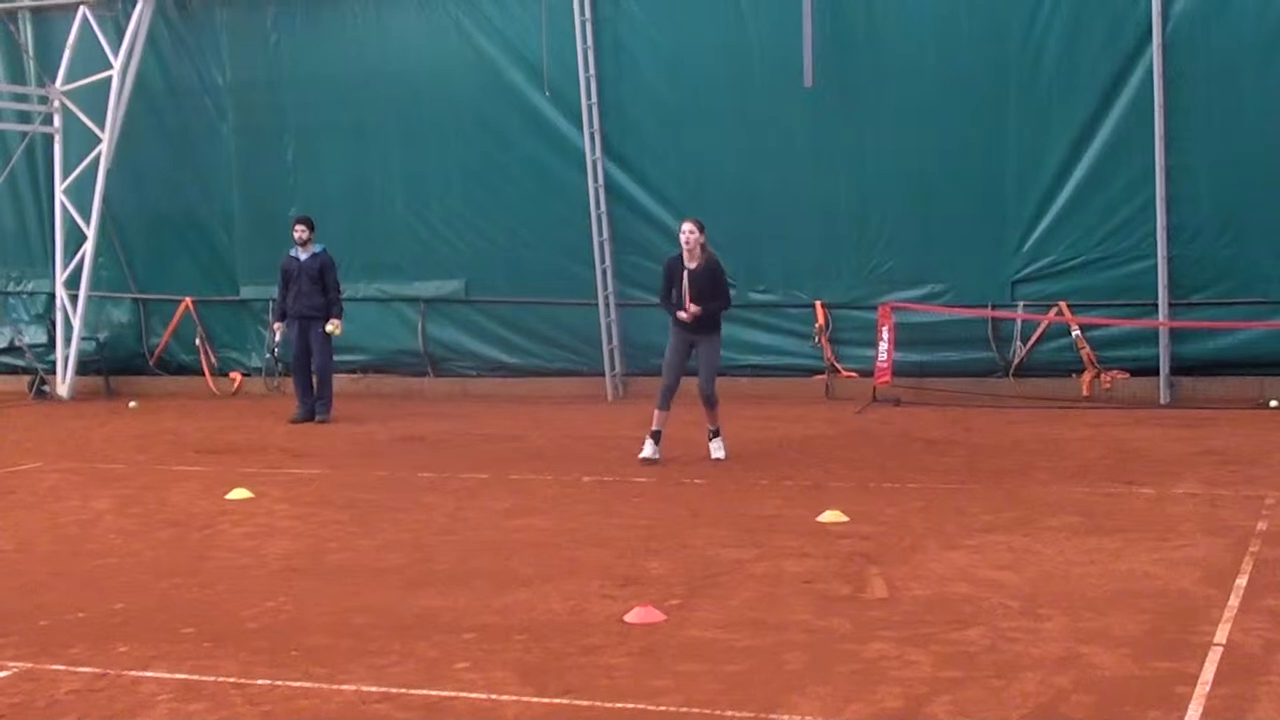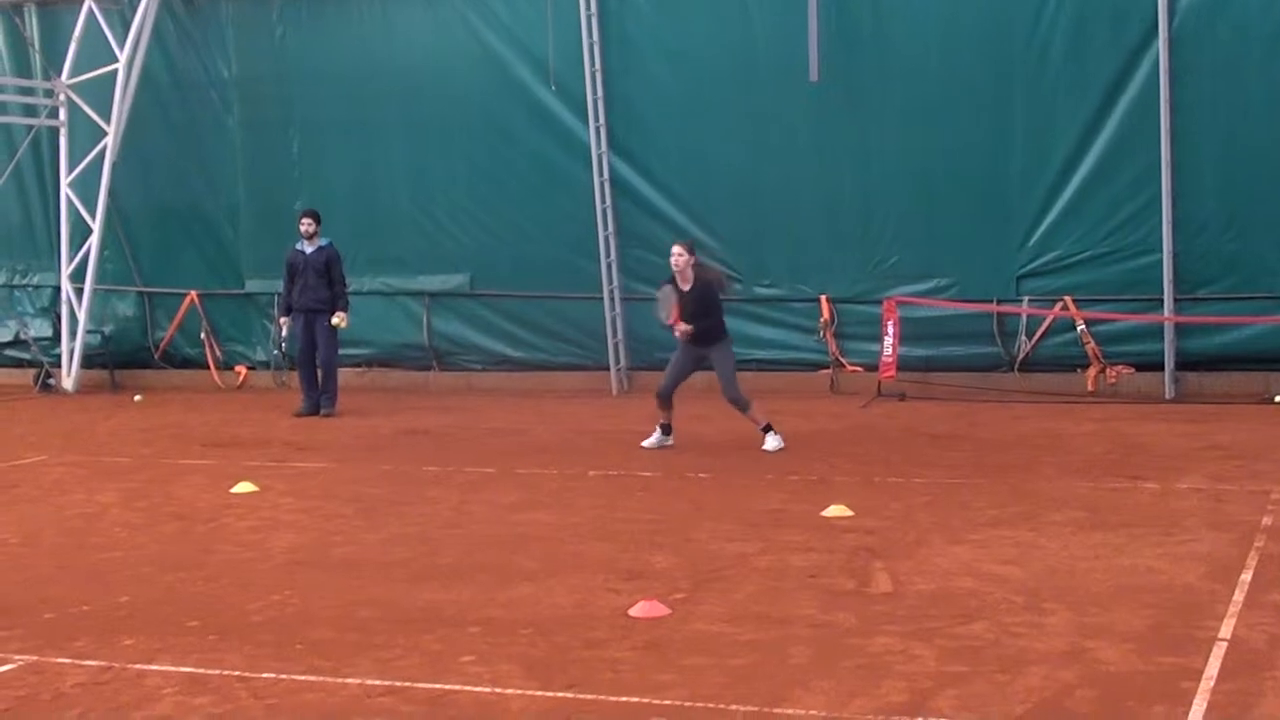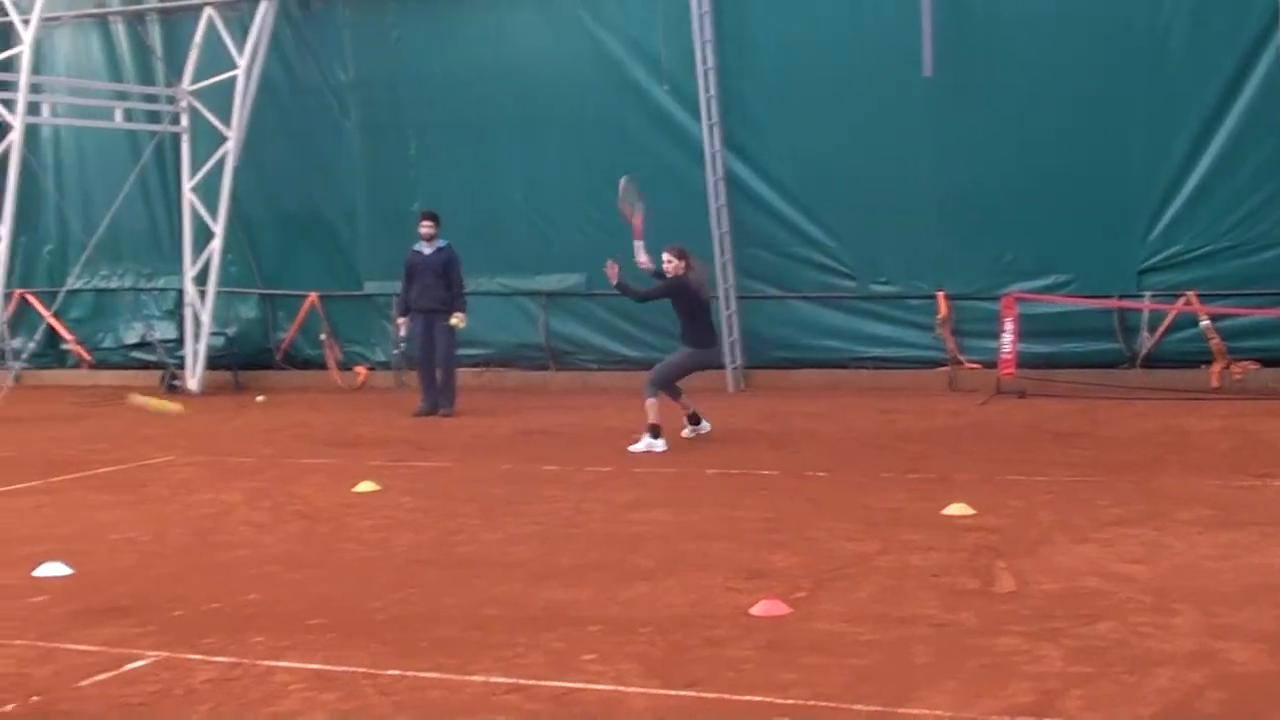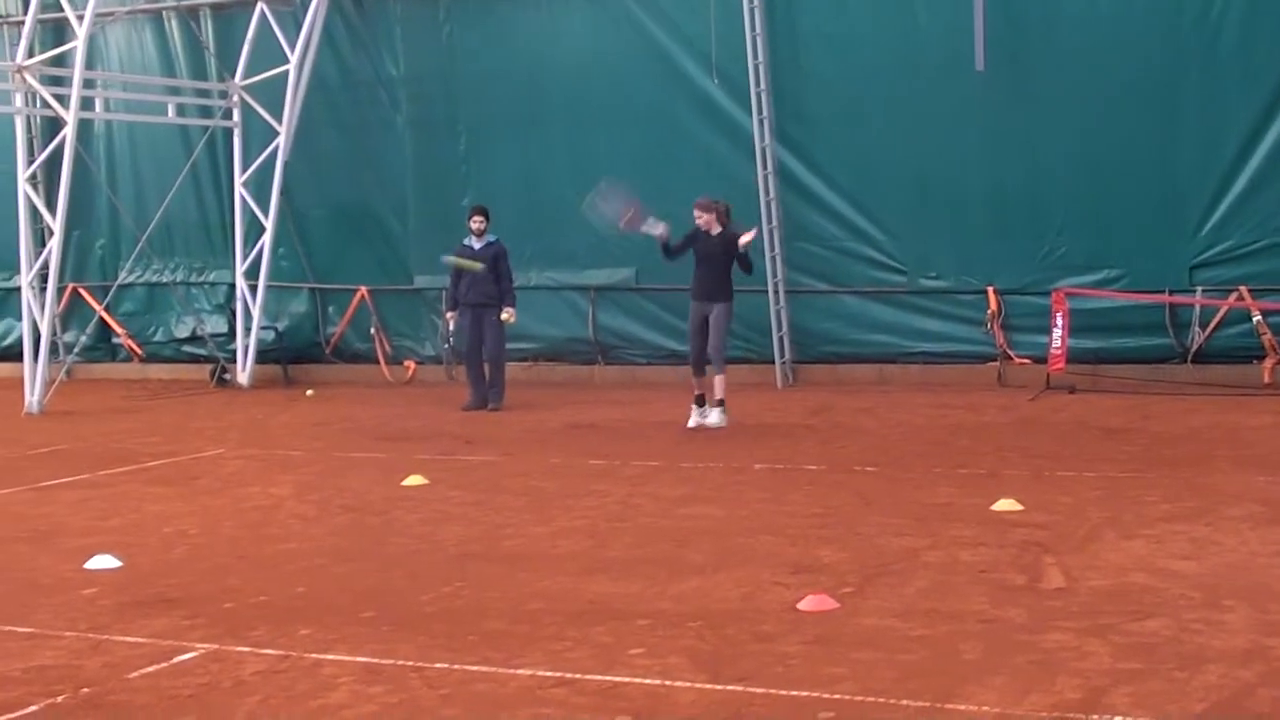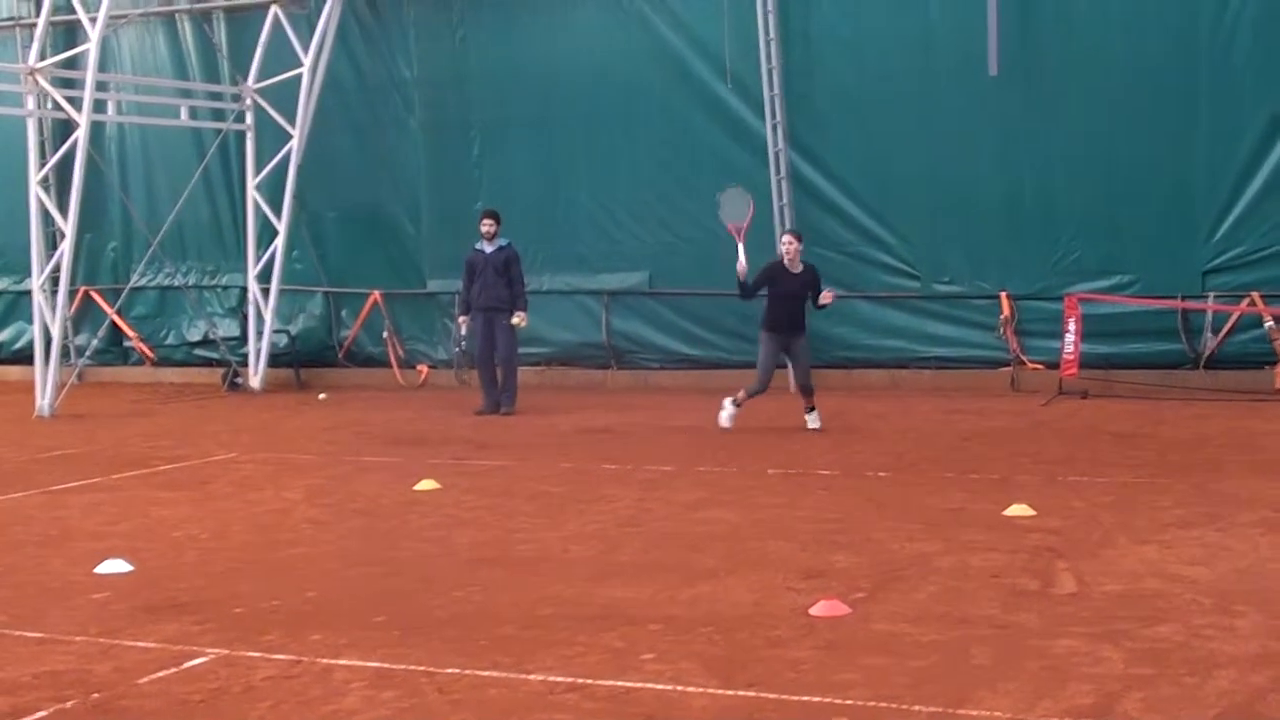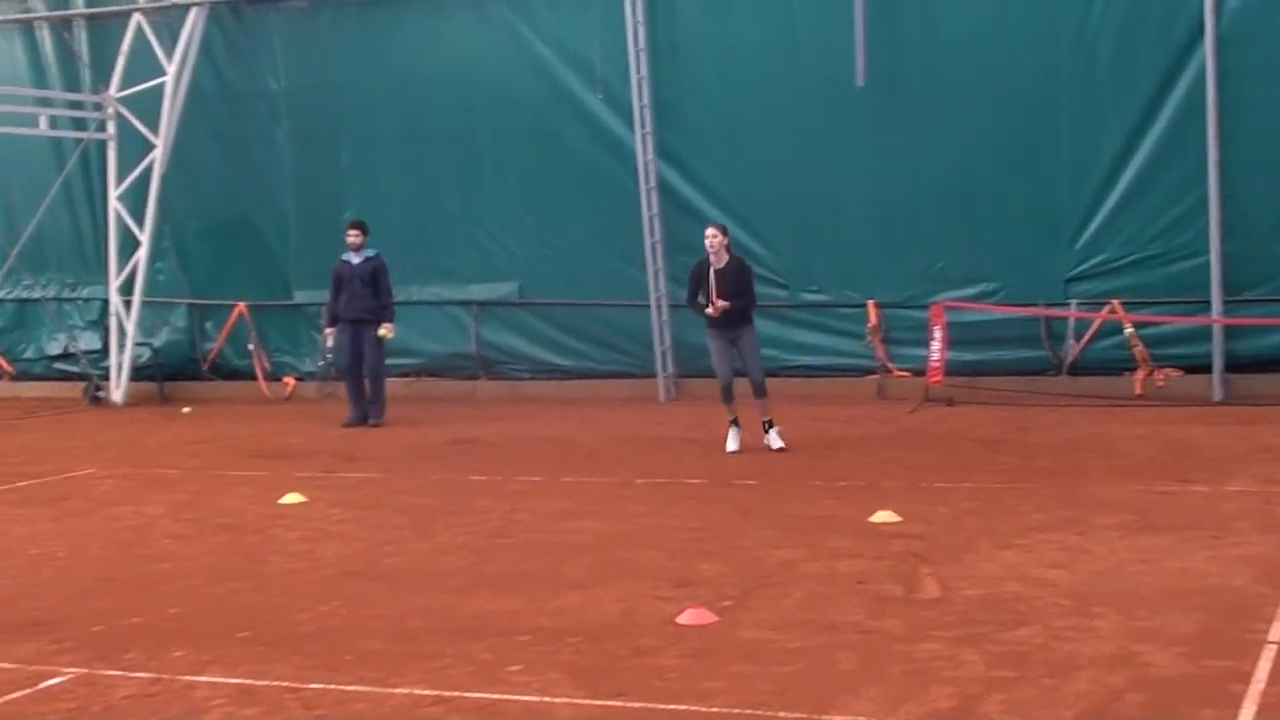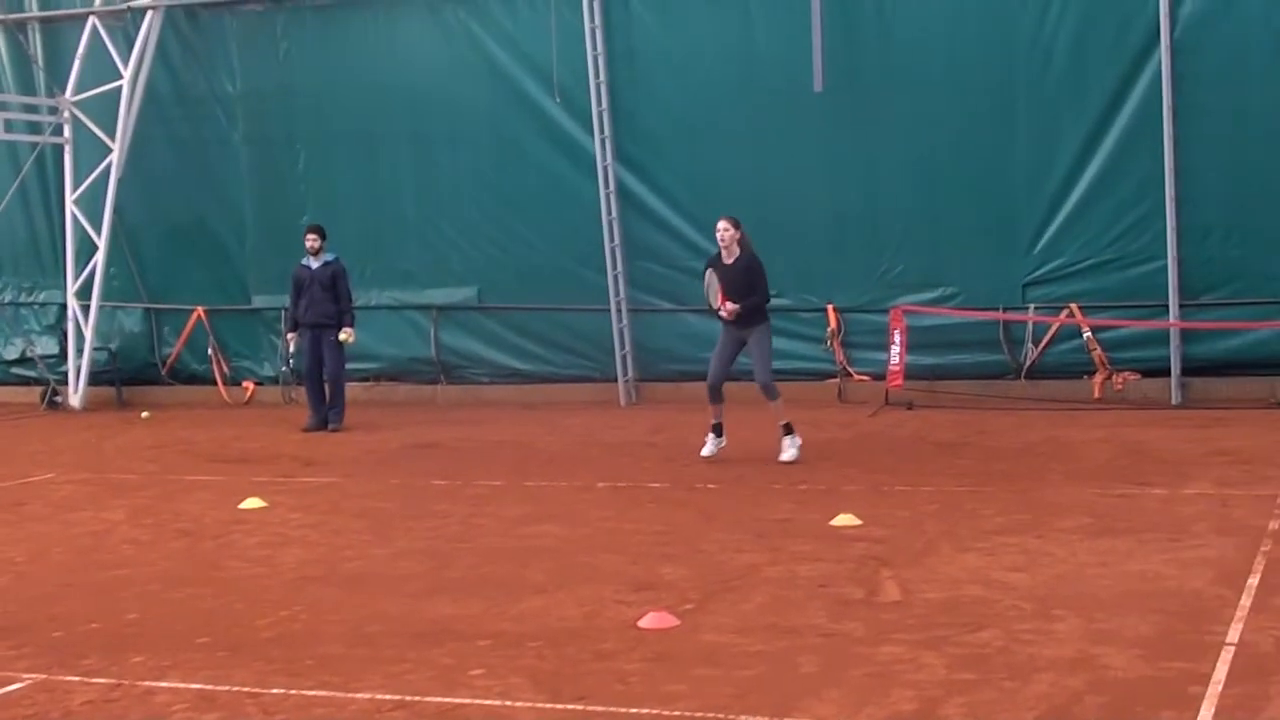
dt=0.5s
person 1, frame 1
left shoulder: (713, 266)
right shoulder: (671, 264)
left elbow: (725, 302)
right elbow: (664, 299)
left wrist: (701, 310)
right wrist: (677, 312)
left hip: (709, 335)
right hip: (680, 332)
left knee: (706, 389)
right knee: (668, 385)
left ankle: (715, 438)
right ankle: (652, 443)
person 1, frame 2
left shoulder: (705, 284)
right shoulder: (669, 285)
left elbow: (717, 320)
left wrist: (692, 329)
right wrist: (677, 330)
left hip: (717, 344)
right hip: (689, 346)
left knee: (732, 396)
right knee: (664, 391)
left ankle: (771, 433)
right ankle: (664, 432)
person 1, frame 3
left shoulder: (678, 284)
right shoulder: (687, 280)
left elbow: (642, 297)
left wrist: (617, 282)
right wrist: (651, 269)
left hip: (698, 350)
right hip: (706, 350)
left knee: (652, 380)
right knee: (663, 381)
left ankle: (655, 438)
right ankle: (695, 421)
person 1, frame 4
left shoulder: (731, 237)
right shoulder: (695, 235)
left elbow: (748, 269)
right elbow: (671, 256)
left wrist: (742, 249)
right wrist: (663, 238)
left hip: (721, 303)
right hip: (698, 302)
left knee: (715, 352)
right knee: (696, 357)
left ankle: (719, 409)
right ankle: (700, 406)
person 1, frame 5
left shoulder: (811, 273)
right shoulder: (772, 270)
left elbow: (816, 303)
right elbow: (747, 295)
left wrist: (823, 300)
right wrist: (741, 277)
left hip: (797, 335)
right hip: (771, 334)
left knee: (804, 384)
right knee: (761, 385)
left ankle: (810, 412)
right ankle: (733, 404)
person 1, frame 6
left shoulder: (739, 265)
right shoulder: (700, 268)
left elbow: (750, 301)
right elbow: (691, 300)
left wrist: (727, 306)
right wrist: (705, 309)
left hip: (743, 328)
right hip: (716, 332)
left knee: (757, 377)
right knee: (725, 380)
left ankle: (770, 429)
right ankle: (734, 428)
person 1, frame 7
left shoulder: (750, 261)
right shoulder: (712, 264)
left elbow: (764, 297)
left wrist: (739, 307)
right wrist: (721, 311)
left hip: (757, 327)
right hip: (730, 329)
left knee: (764, 380)
right knee: (713, 380)
left ankle: (789, 435)
right ankle: (716, 435)
person 2, frame 1
left shoulder: (323, 258)
right shoulder: (288, 261)
left elbow: (333, 290)
right elbow: (282, 292)
left wrist: (336, 315)
right wrist: (278, 318)
left hip: (319, 320)
right hip: (296, 320)
left knee: (322, 364)
right knee: (298, 364)
left ankle: (323, 409)
right ankle: (305, 408)
person 2, frame 2
left shoulder: (329, 252)
right shoulder: (294, 254)
left elbow: (339, 283)
right elbow: (288, 286)
left wrist: (341, 308)
right wrist: (284, 312)
left hip: (324, 313)
right hip: (301, 314)
left knee: (327, 358)
right knee: (304, 358)
left ankle: (327, 403)
right ankle: (310, 402)
person 2, frame 3
left shoulder: (447, 253)
right shoulder: (413, 255)
left elbow: (456, 284)
right elbow: (406, 287)
left wrist: (459, 309)
right wrist: (402, 313)
left hip: (442, 313)
right hip: (419, 314)
left knee: (445, 358)
right knee: (423, 358)
left ankle: (446, 402)
right ankle: (429, 401)
person 2, frame 4
left shoulder: (497, 248)
right shoulder: (461, 250)
left elbow: (506, 279)
right elbow: (454, 282)
left wrist: (509, 304)
right wrist: (450, 308)
left hip: (491, 308)
right hip: (467, 309)
left knee: (494, 352)
right knee: (471, 353)
left ankle: (495, 397)
right ankle: (478, 396)
person 2, frame 5
left shoulder: (508, 252)
right shoulder: (473, 255)
left elbow: (517, 283)
right elbow: (466, 286)
left wrist: (521, 308)
right wrist: (463, 312)
left hip: (503, 312)
right hip: (479, 313)
left knee: (506, 356)
right knee: (482, 357)
left ankle: (507, 401)
right ankle: (490, 400)
person 2, frame 6
left shoulder: (376, 262)
right shoulder: (340, 266)
left elbow: (385, 294)
right elbow: (334, 297)
left wrist: (388, 320)
right wrist: (330, 324)
left hip: (371, 323)
right hip: (347, 324)
left knee: (374, 368)
right knee: (351, 368)
left ankle: (375, 412)
right ankle: (358, 412)
person 2, frame 7
left shoulder: (335, 267)
right shoulder: (299, 270)
left elbow: (345, 298)
right elbow: (294, 302)
left wrist: (348, 324)
right wrist: (291, 328)
left hip: (331, 328)
right hip: (308, 329)
left knee: (334, 372)
right knee: (310, 373)
left ankle: (335, 417)
right ankle: (318, 417)
